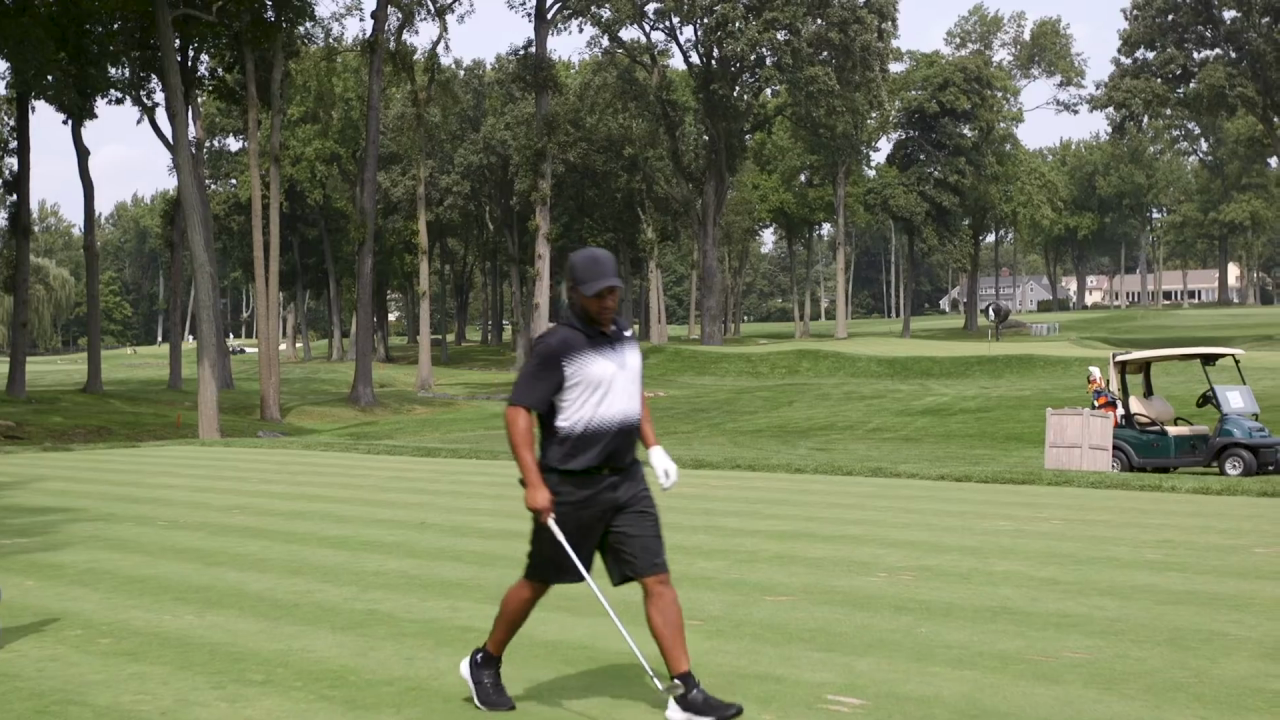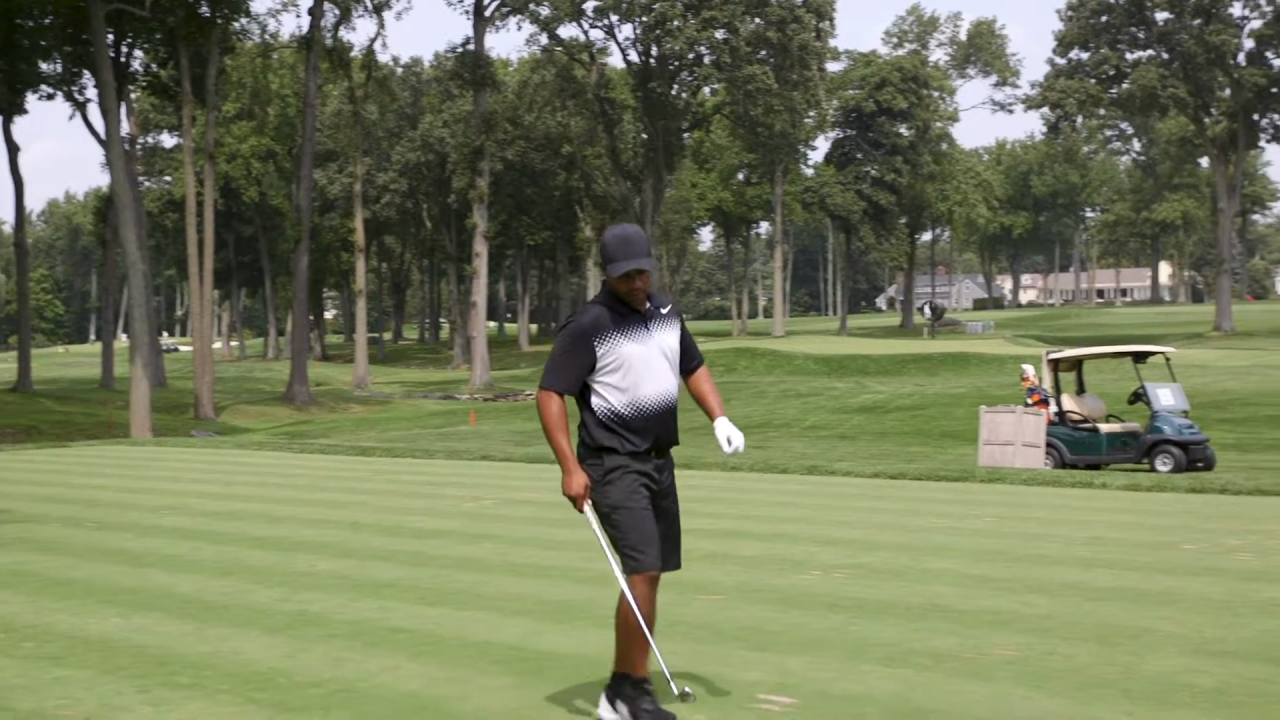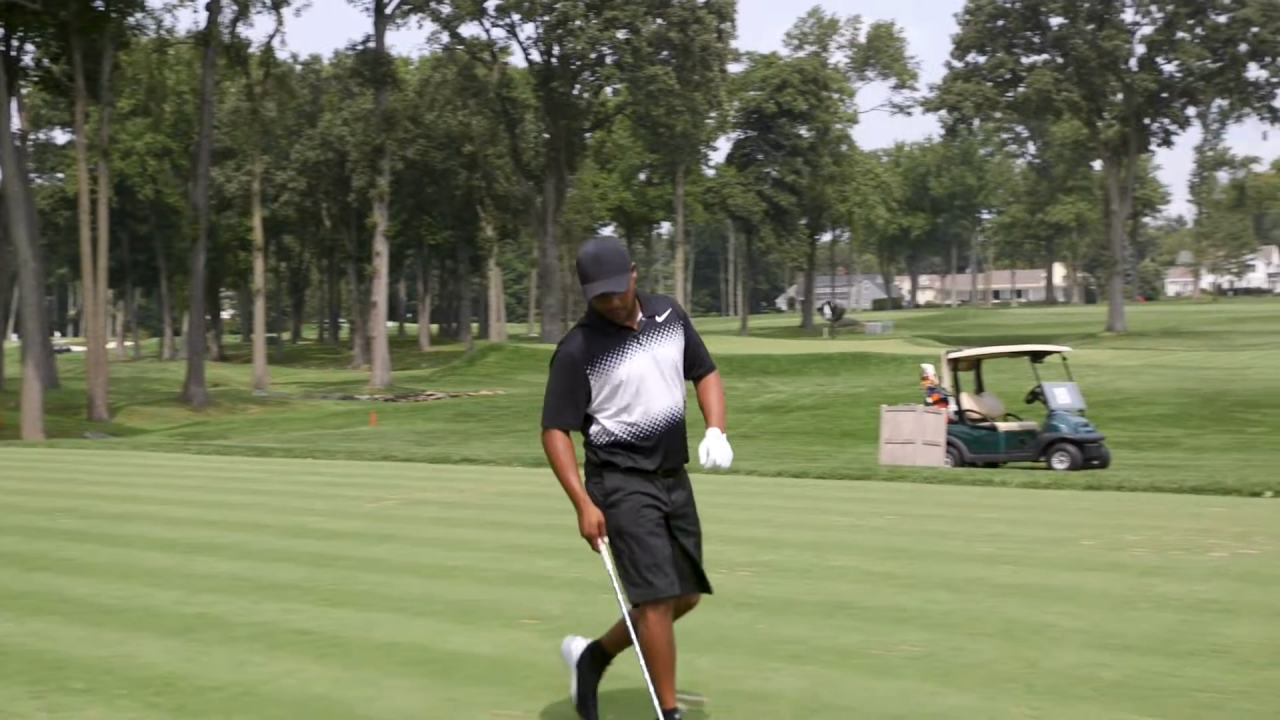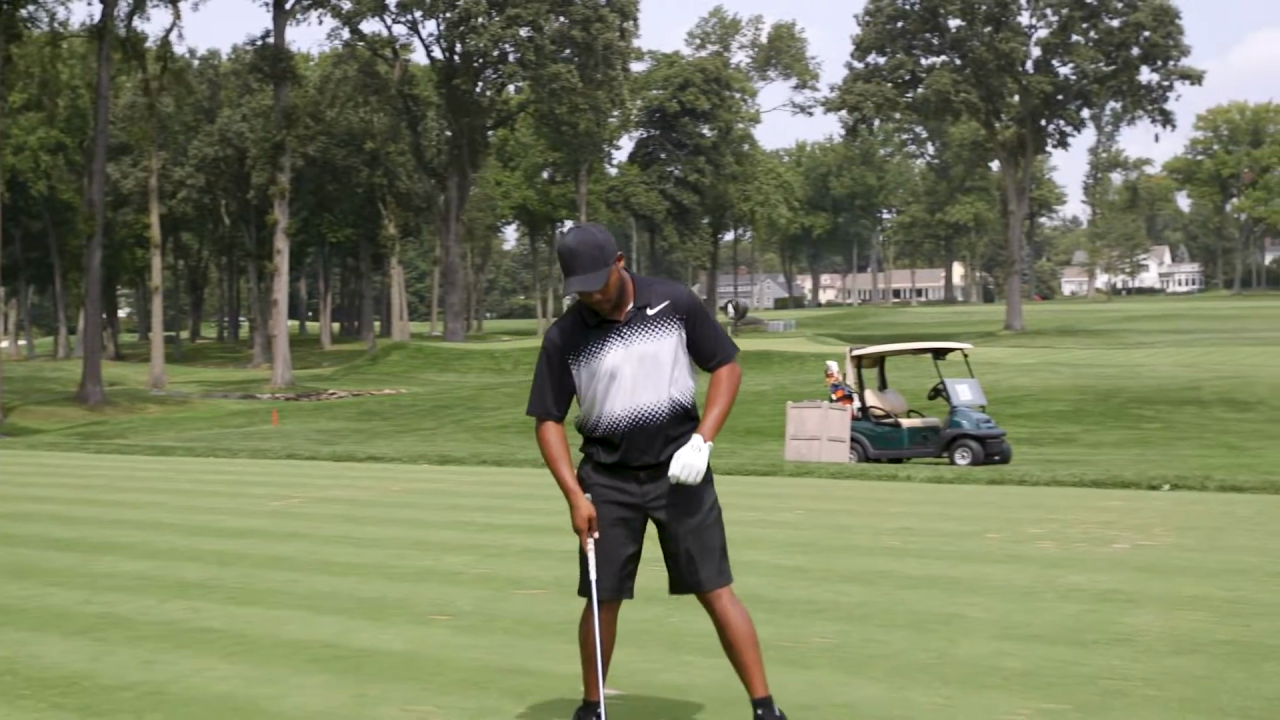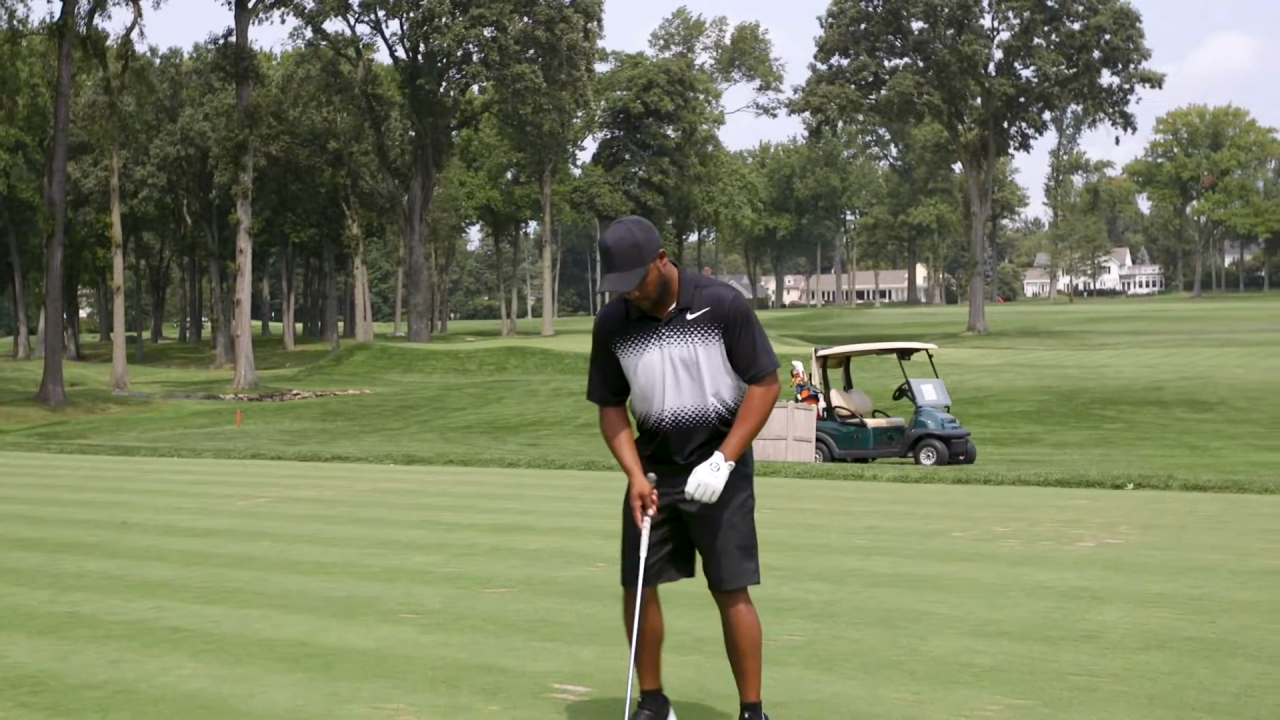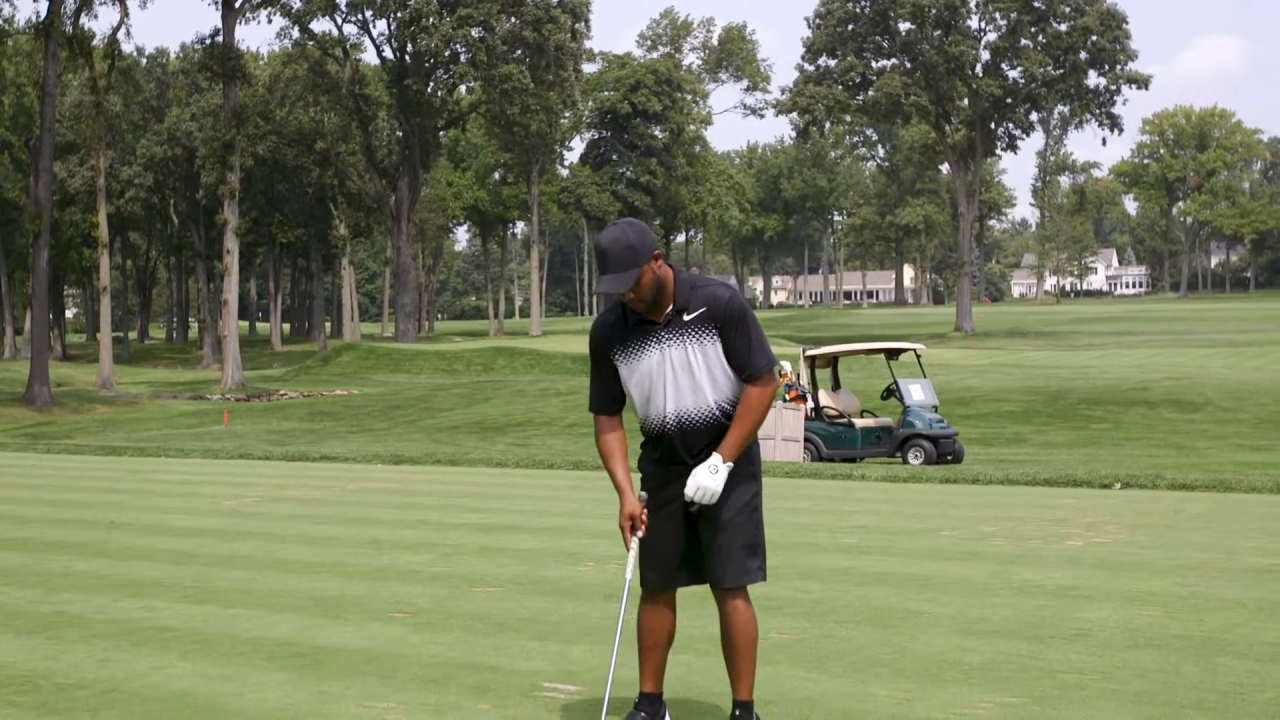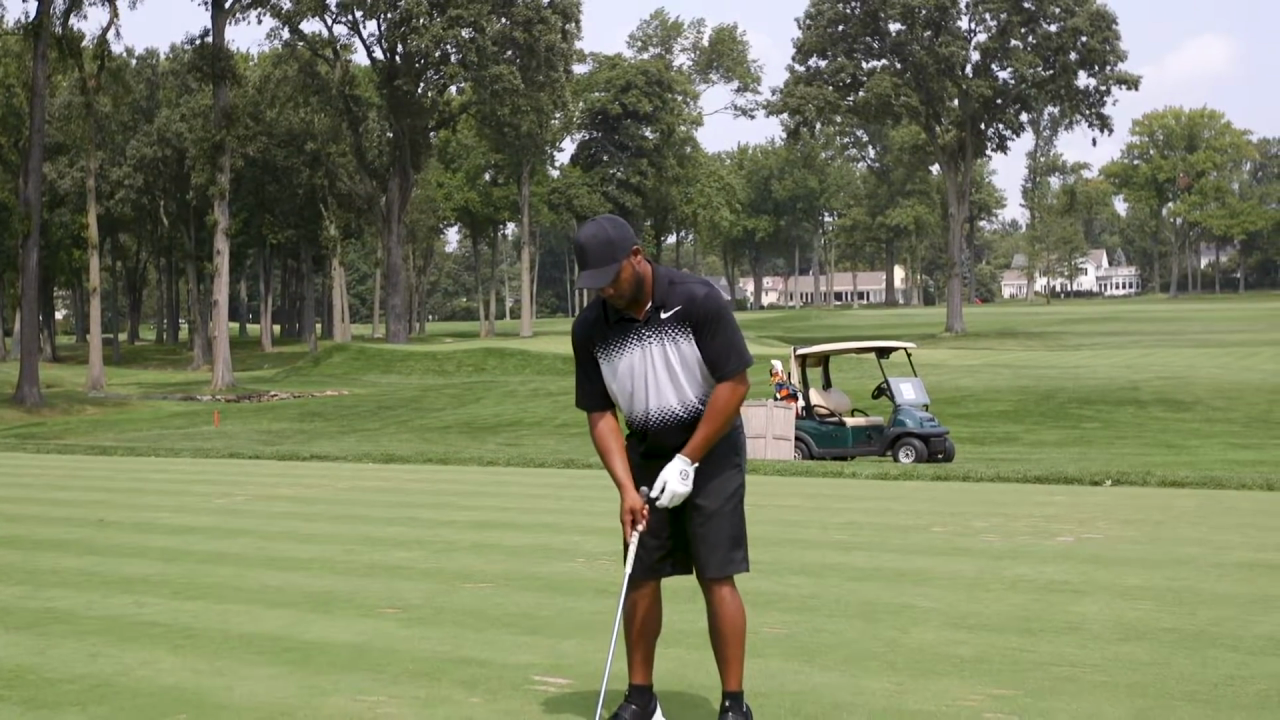
dt=0.7s
person 1, frame 1
left shoulder: (625, 334)
right shoulder: (555, 345)
right elbow: (518, 411)
left wrist: (654, 447)
right wrist: (534, 483)
left hip: (625, 480)
right hip: (572, 485)
left knee: (656, 578)
right knee: (538, 581)
right ankle: (484, 663)
person 1, frame 2
left shoulder: (666, 311)
right shoulder: (588, 324)
left elbow: (694, 368)
right elbow: (549, 394)
left wrist: (720, 419)
right wrist: (570, 468)
left hip: (659, 462)
right hip: (613, 466)
left knee: (644, 575)
right knee: (643, 571)
person 1, frame 3
left shoulder: (669, 313)
right shoulder: (578, 349)
left elbow: (705, 373)
right elbow: (555, 430)
left wrist: (715, 431)
right wrist: (583, 504)
left hip: (673, 478)
right hip: (621, 483)
left knee: (685, 595)
right knee: (657, 599)
left ankle: (592, 656)
person 1, frame 4
left shoulder: (677, 303)
right shoulder: (564, 337)
left elbow: (727, 367)
right elbow: (548, 420)
left wrist: (701, 441)
right wrist: (575, 496)
left hip: (679, 469)
right hip: (609, 478)
left knee: (715, 590)
right knee: (603, 598)
person 1, frame 5
left shoulder: (724, 305)
right shoulder: (612, 323)
left elbow: (765, 384)
right elbow: (610, 406)
left wrist: (722, 461)
right wrist: (635, 475)
left hip: (718, 466)
right hip: (654, 468)
left knee: (731, 591)
right knee: (637, 585)
person 1, frame 6
left shoulder: (720, 303)
right shoulder: (608, 331)
left elbow: (762, 383)
right elbow: (607, 417)
left wrist: (720, 462)
right wrist: (626, 494)
left hip: (726, 459)
right hip: (662, 464)
left knee: (729, 587)
right knee: (656, 587)
person 1, frame 7
left shoulder: (697, 299)
right shoulder: (590, 327)
left elbow: (734, 383)
right elbow: (600, 413)
left wrist: (687, 460)
right wrist: (626, 489)
left hip: (710, 448)
right hip: (645, 454)
left knee: (717, 577)
right knee: (640, 578)
